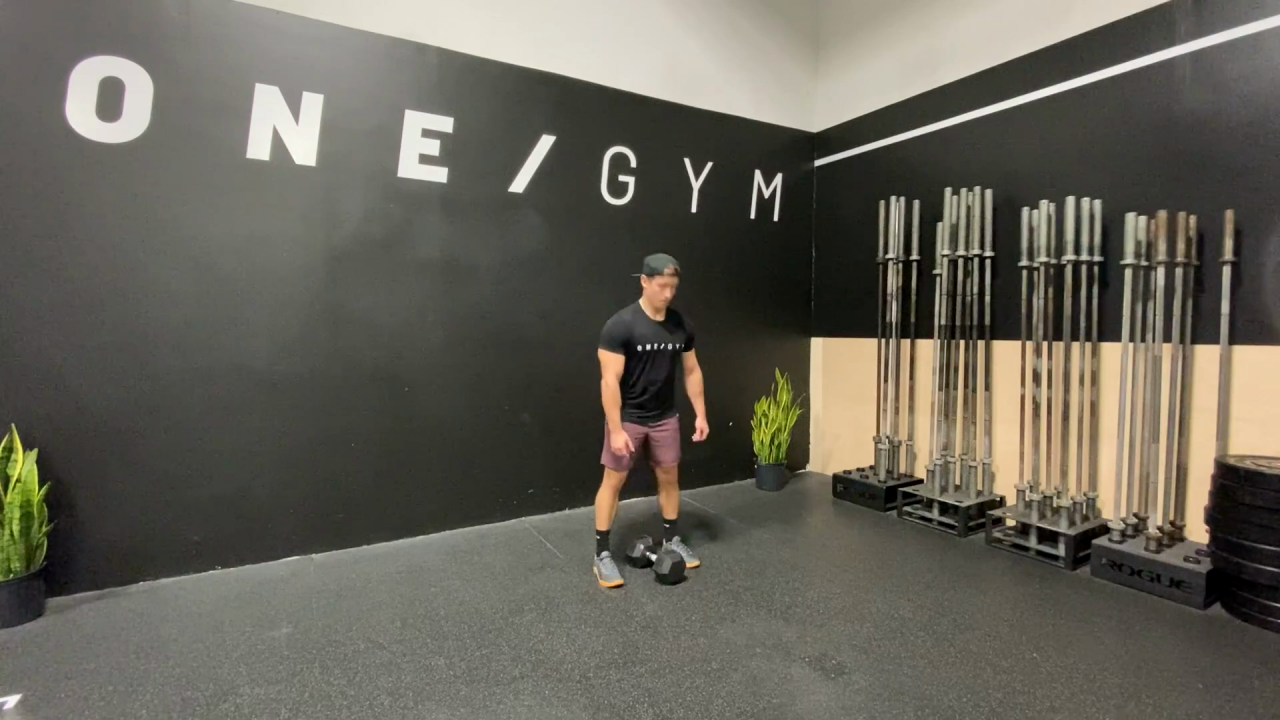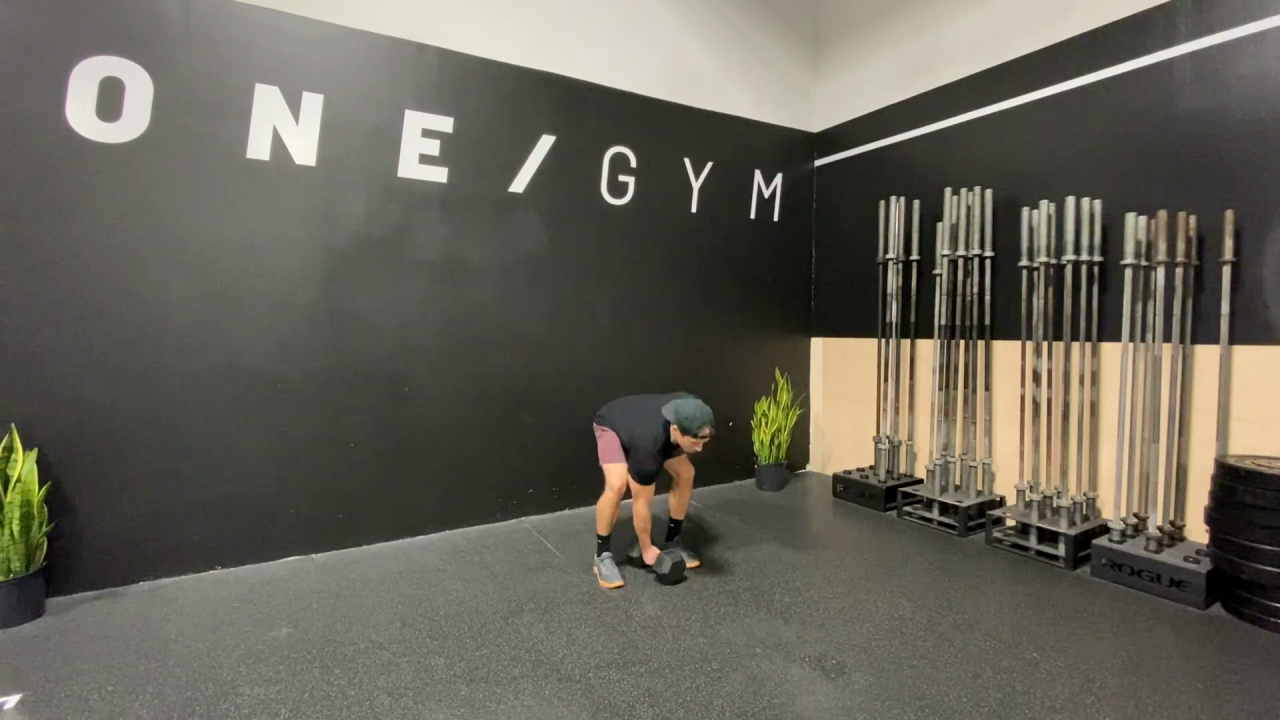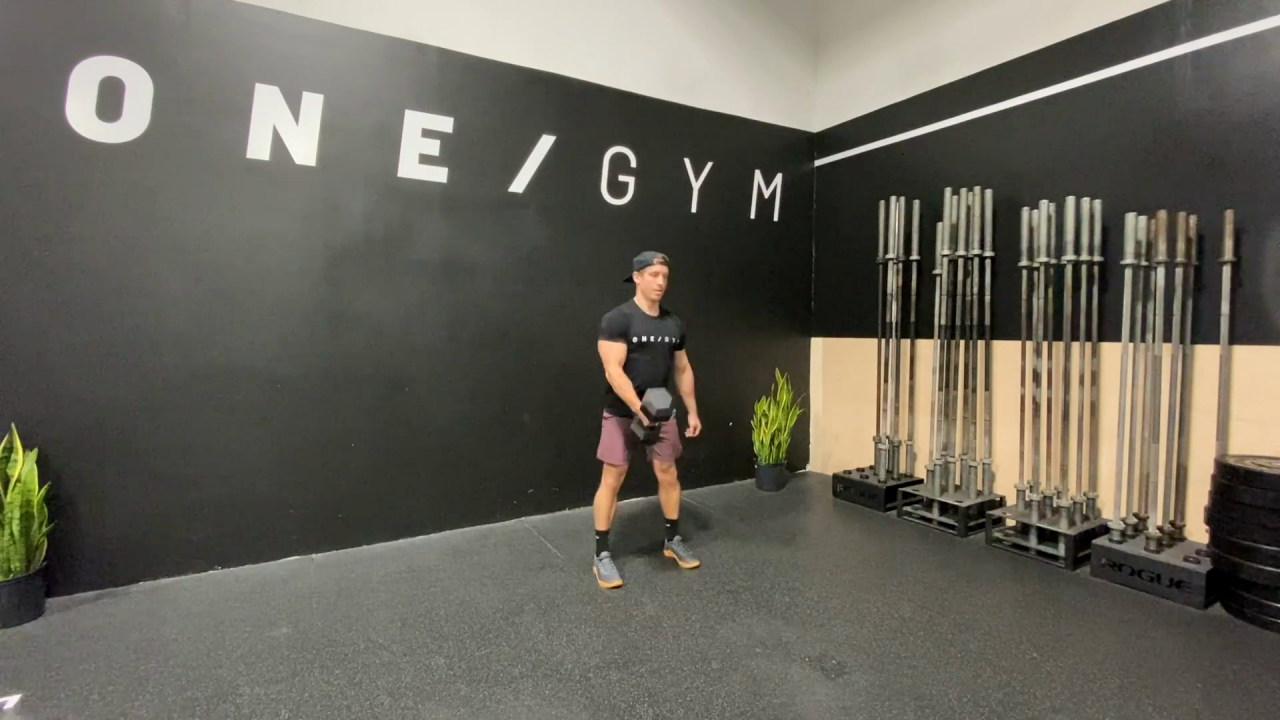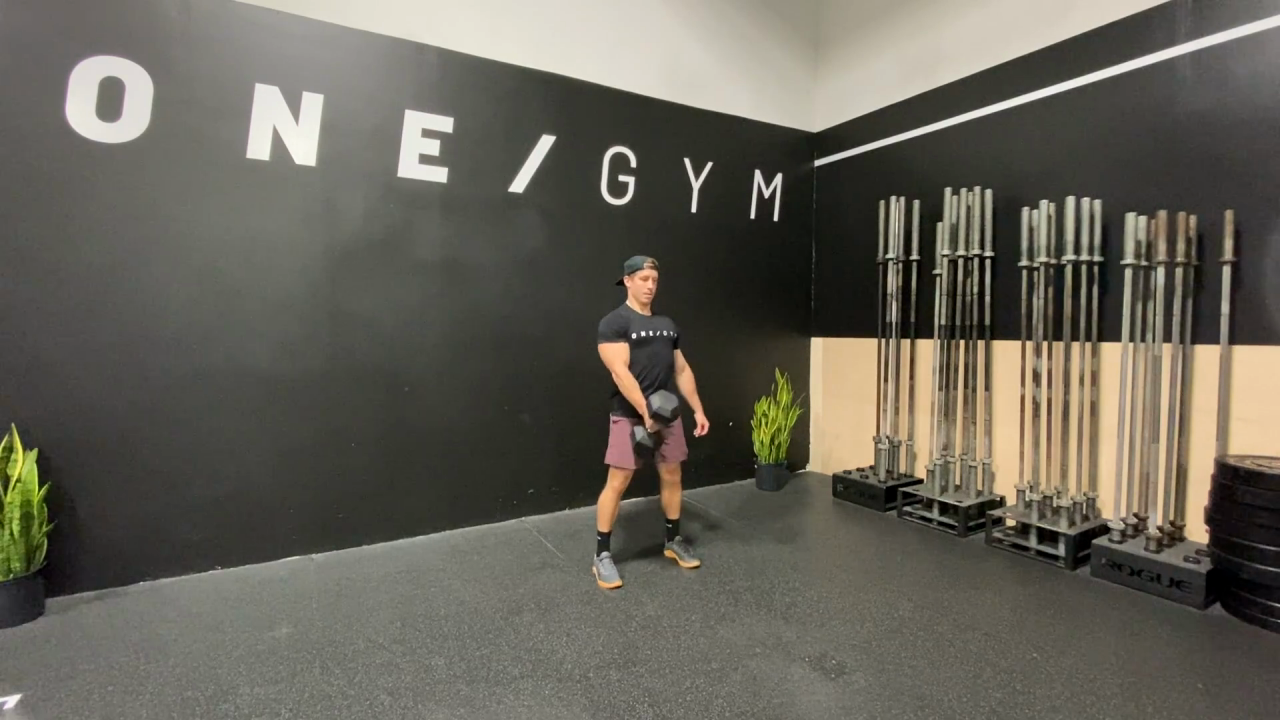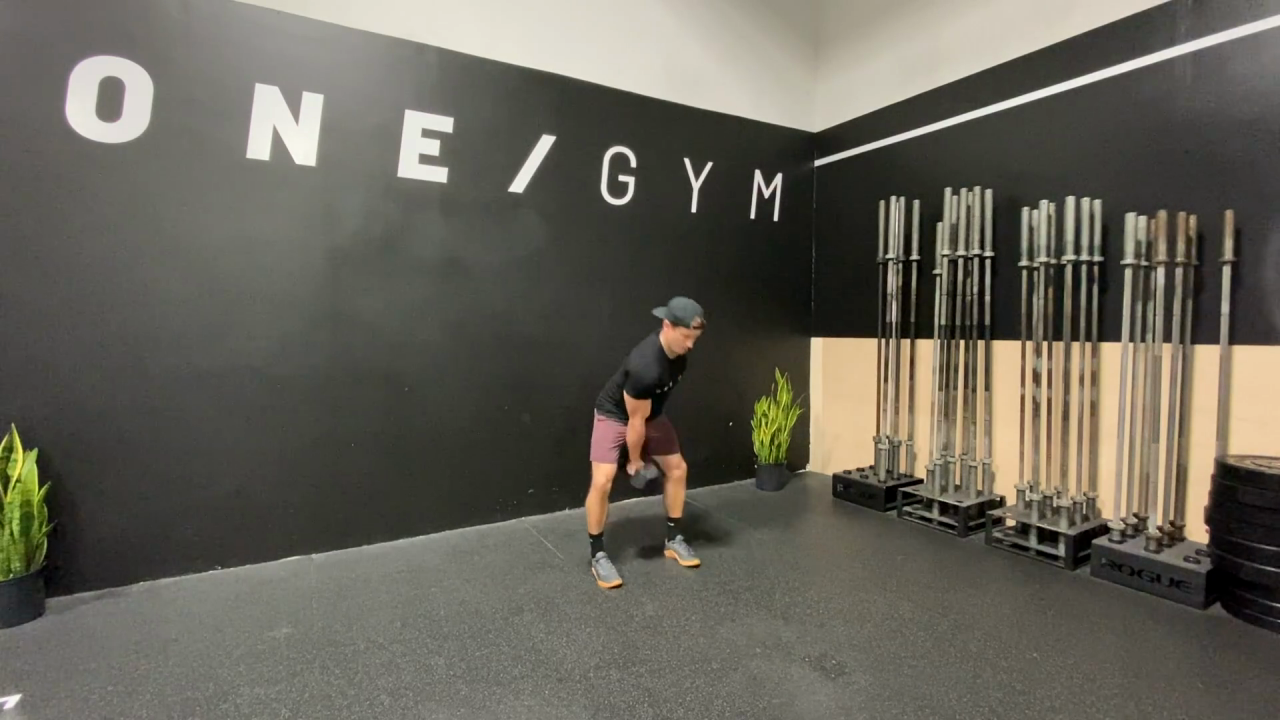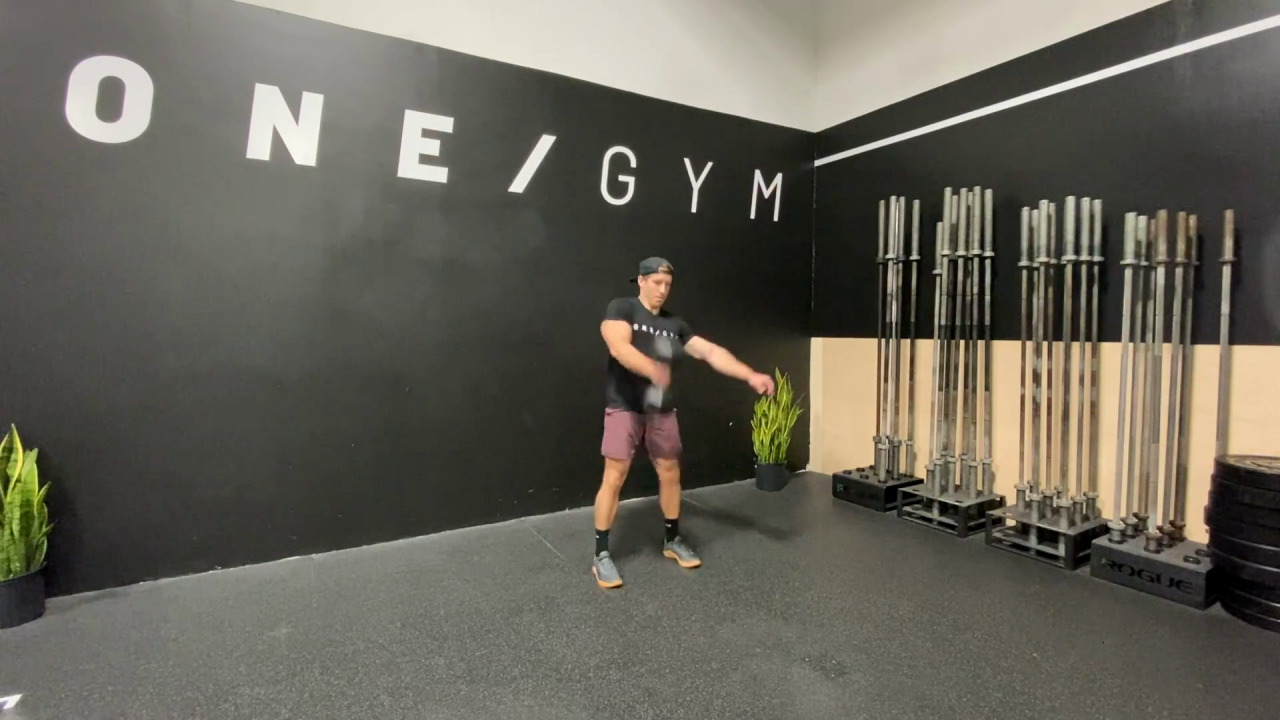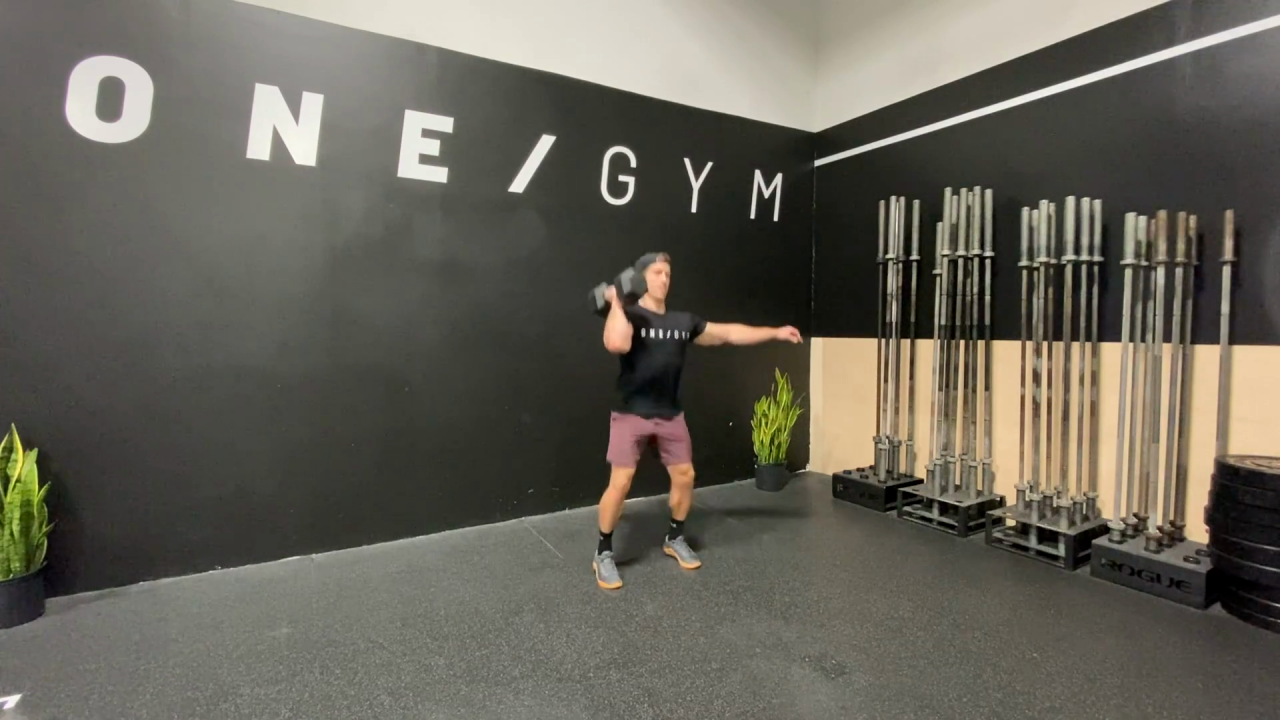
dt=0.7s
person 1, frame 1
left shoulder: (681, 326)
right shoulder: (621, 325)
left elbow: (692, 372)
right elbow: (610, 379)
left wrist: (701, 416)
right wrist: (616, 430)
left hip: (664, 418)
right hip: (626, 418)
left knee: (668, 477)
right knee: (614, 481)
left ankle: (672, 540)
right ankle: (602, 554)
person 1, frame 2
left shoulder: (690, 411)
right shoulder: (648, 449)
right elbow: (641, 503)
right wrist: (646, 548)
left hip: (641, 416)
right hip: (611, 425)
left knee: (686, 474)
right knee: (617, 485)
left ankle: (673, 541)
right ankle: (603, 556)
person 1, frame 3
left shoulder: (675, 324)
right shoulder: (618, 319)
left elbow: (683, 370)
right elbow: (613, 370)
left wrist: (692, 411)
right wrist: (639, 409)
right hip: (621, 414)
left knee: (668, 475)
right knee: (612, 480)
left ankle: (673, 540)
right ankle: (602, 555)
person 1, frame 4
left shoulder: (667, 324)
right shoulder: (614, 323)
left elbow: (682, 370)
right elbow: (620, 371)
left wrist: (698, 410)
right wrist: (645, 412)
right hip: (630, 416)
left knee: (672, 476)
right knee: (618, 482)
left ankle: (673, 540)
right ankle: (602, 555)
person 1, frame 5
left shoulder: (679, 345)
right shoulder: (645, 367)
right elbow: (635, 423)
right wrist: (634, 460)
left hip: (652, 413)
right hip: (614, 415)
left knee: (677, 470)
right knee: (602, 482)
left ankle: (673, 540)
right ankle: (597, 555)
person 1, frame 6
left shoulder: (674, 324)
right shoulder: (621, 309)
left elbow: (710, 353)
right elbow: (619, 348)
left wrist: (750, 376)
right wrist: (652, 369)
left hip: (661, 408)
right hip: (624, 408)
left knee: (670, 475)
right knee: (614, 478)
left ankle: (672, 541)
right ankle: (601, 554)
person 1, frame 7
left shoulder: (682, 320)
right shoulder: (632, 317)
left elbow: (728, 333)
right elbow: (616, 343)
left wrist: (774, 333)
right wrist: (615, 303)
left hip: (670, 413)
right hip: (631, 414)
left knee: (684, 477)
right knee: (620, 483)
left ankle: (674, 540)
right ankle: (603, 554)
